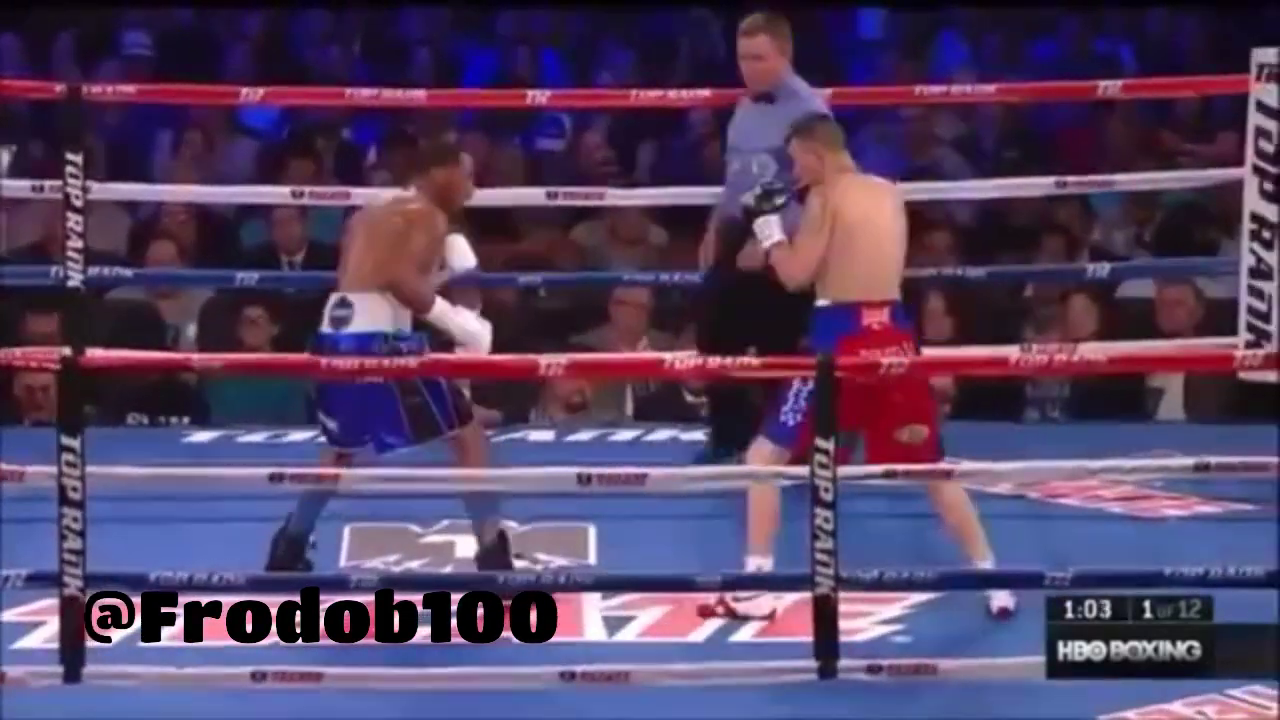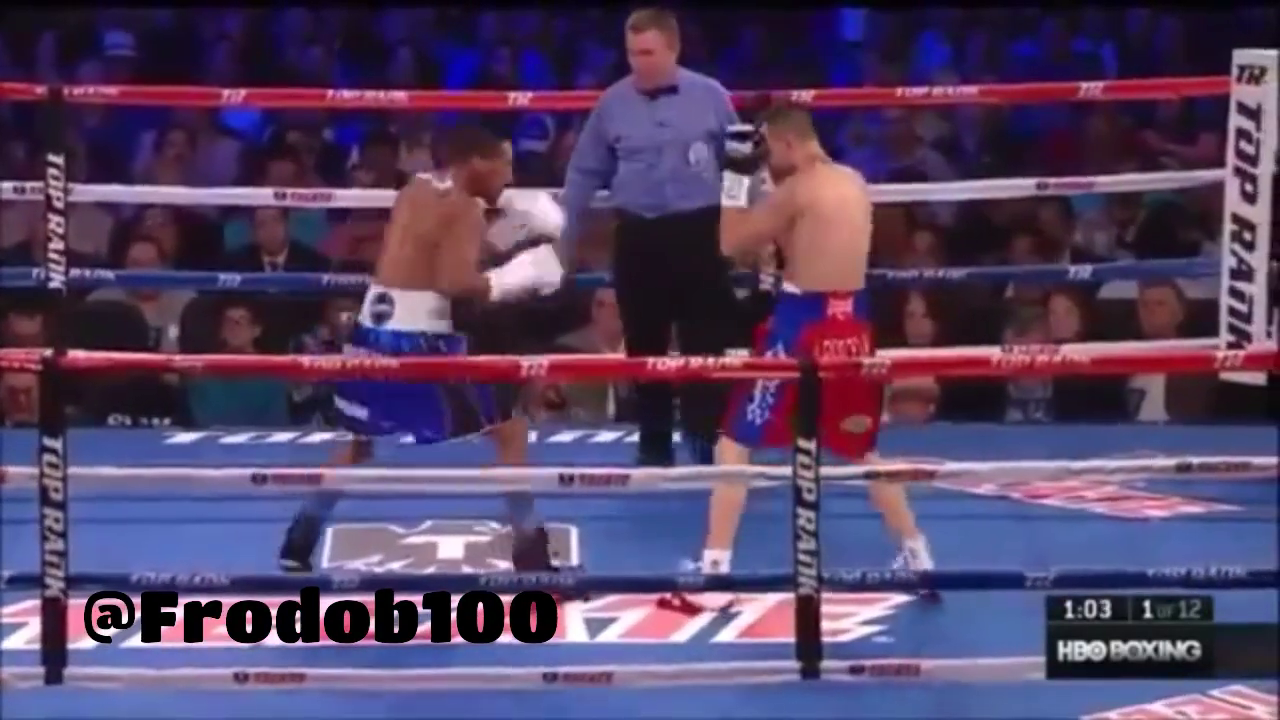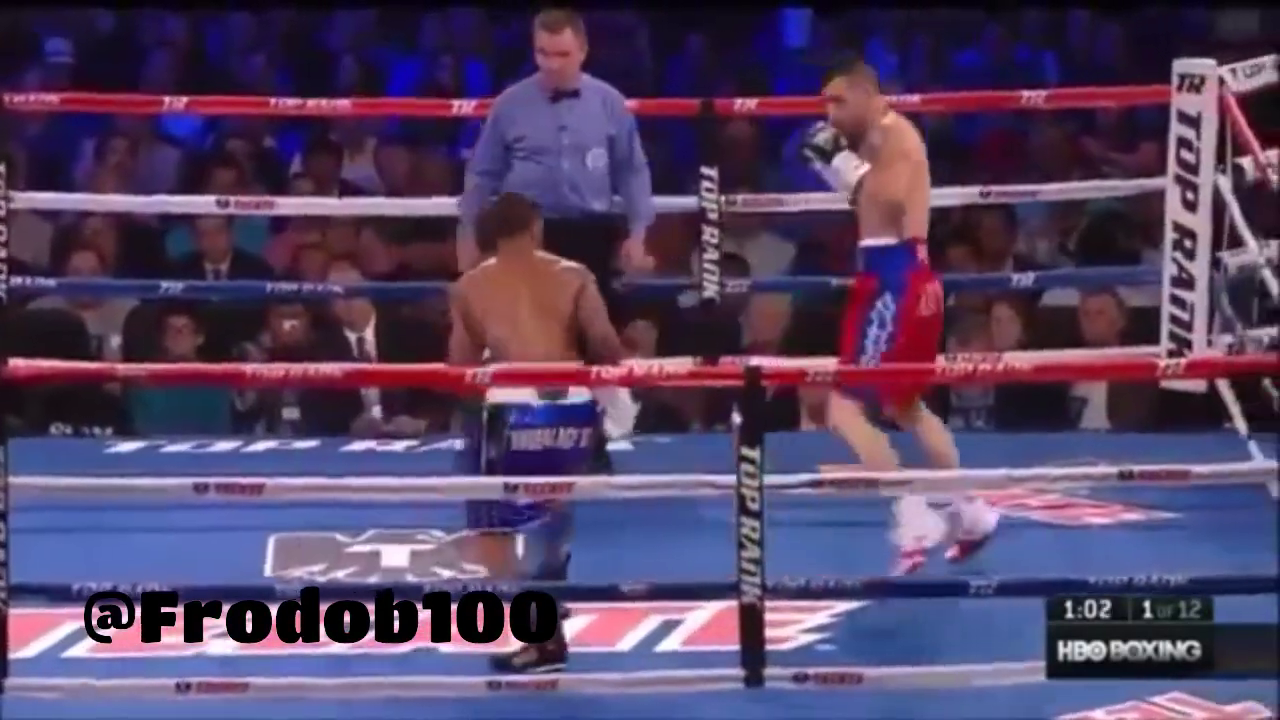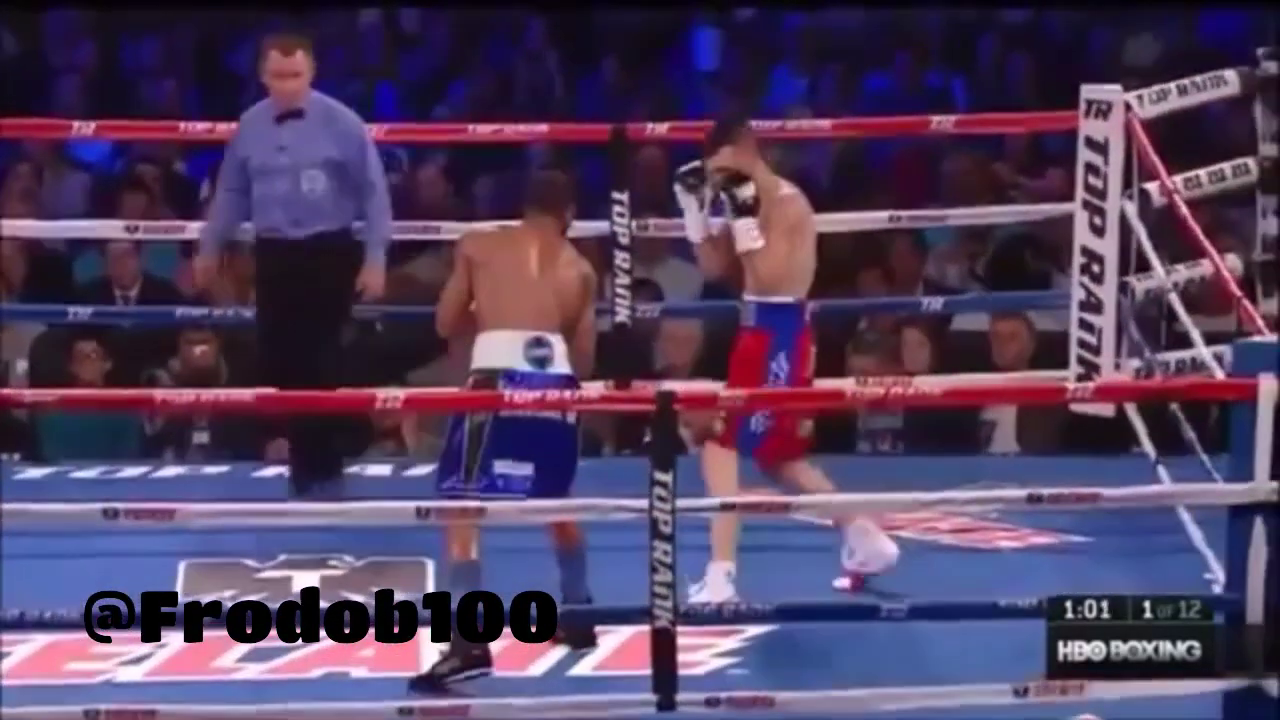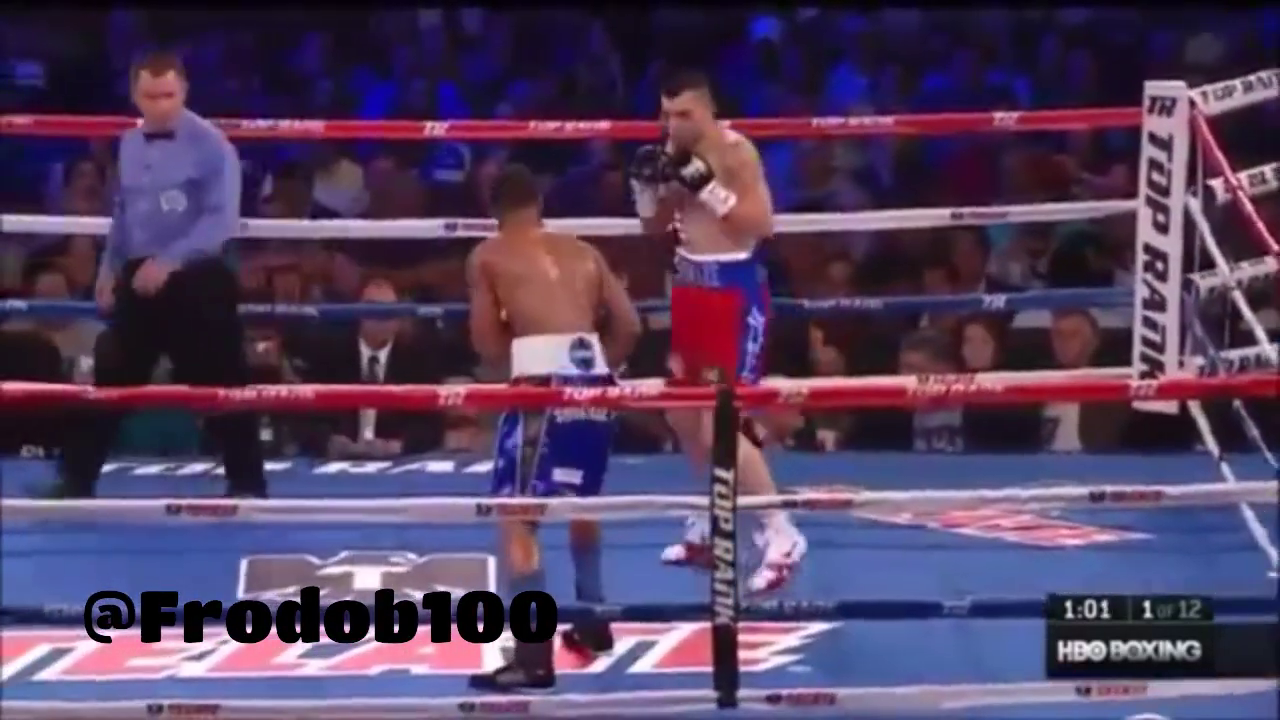
dt=0.7s
person 1, frame 1
left shoulder: (826, 196)
right shoulder: (890, 194)
left elbow: (797, 274)
left wrist: (765, 222)
left hip: (840, 339)
right hip: (893, 337)
left knee: (765, 456)
right knee: (927, 465)
left ankle: (755, 587)
right ankle: (993, 582)
person 1, frame 2
left shoulder: (796, 188)
right shoulder: (854, 183)
left elbow: (733, 245)
left wrist: (735, 175)
left hip: (802, 328)
right hip: (851, 326)
left knee: (733, 448)
right knee: (860, 452)
left ankle: (713, 572)
right ankle: (917, 559)
person 1, frame 3
left shoulder: (893, 133)
right shoulder: (874, 138)
left elbow: (893, 195)
right elbow: (863, 207)
left wrist: (841, 159)
right wrist: (831, 159)
left hip: (896, 281)
right hip: (893, 276)
left knee: (845, 409)
right knee: (903, 405)
left ankle: (913, 517)
right ankle: (972, 510)
person 1, frame 4
left shoulder: (785, 203)
right shoulder: (752, 201)
left elbow: (770, 279)
right elbow: (715, 266)
left wrist: (744, 216)
right wrist: (693, 204)
left hip: (777, 336)
right hip: (762, 332)
left knee: (720, 453)
right knee: (783, 460)
left ankle: (719, 581)
right ankle: (869, 542)
person 1, frame 5
left shoulder: (737, 152)
right shoulder: (673, 152)
left elbow: (760, 224)
right elbow: (652, 221)
left wrist: (705, 184)
right wrist: (648, 182)
left hip: (733, 291)
right hip: (691, 284)
right knee: (683, 414)
left ankle: (780, 535)
right ankle: (709, 524)
person 2, frame 1
left shoulder: (372, 212)
right shoulder: (429, 215)
right elbow: (401, 278)
left wrist: (441, 264)
right wrist: (455, 318)
left hip: (334, 337)
right hip: (380, 340)
left knee: (344, 449)
right knee: (468, 438)
left ankle: (288, 547)
right ankle: (493, 558)
person 2, frame 2
left shoulder: (418, 189)
right shoulder: (466, 207)
right elbow: (450, 281)
right wrist: (521, 275)
left hip: (372, 329)
right hip: (421, 337)
left knee: (362, 440)
right knee: (509, 431)
left ankle: (301, 538)
right ankle: (529, 551)
person 2, frame 3
left shoulder: (469, 288)
right shoulder: (573, 276)
left elbow: (462, 368)
right elbow: (604, 340)
left hip: (512, 413)
right hip: (573, 408)
left knee: (492, 532)
right knee: (563, 496)
left ankle: (541, 636)
right ankle: (549, 578)
person 2, frame 4
left shoulder: (477, 245)
right shoulder: (580, 268)
left elbow: (447, 323)
right elbow: (584, 357)
left hip: (497, 378)
right hip: (556, 381)
left knee: (462, 507)
right knee: (558, 501)
left ankle: (470, 642)
right ankle: (577, 619)
person 2, frame 5
left shoulder: (487, 257)
right shoulder: (584, 251)
left elbow: (487, 344)
right elbow: (628, 330)
left hip: (541, 383)
right hip: (594, 380)
left knee: (516, 518)
right knee: (580, 499)
left ankle: (534, 658)
right ankle: (592, 621)
person 3, frame 1
left shoulder: (806, 109)
right shoulder: (745, 108)
right wrist: (715, 227)
right hip: (736, 239)
left knee: (778, 350)
right knee: (715, 338)
right ankle: (728, 433)
person 3, frame 2
left shoulder: (710, 96)
right shoulder: (612, 104)
right elbow: (585, 173)
right wrist: (563, 232)
left hip: (698, 232)
right hip: (639, 236)
left knee: (704, 343)
right knee: (644, 345)
left ankle: (708, 440)
right ankle: (655, 444)
person 3, frame 3
left shoulder: (610, 105)
right shoulder: (511, 105)
left elbow: (635, 173)
right elbow: (483, 174)
left wrist: (636, 232)
right wrist: (468, 235)
left hip: (591, 233)
person 3, frame 4
left shoulder: (341, 123)
right shoulder: (250, 125)
left elbow: (373, 193)
right elbow: (231, 193)
left wrist: (375, 258)
right wrist: (210, 247)
left hip: (329, 254)
right hip: (274, 255)
left knee: (314, 361)
right knee: (280, 364)
left ankle: (318, 467)
right ankle: (312, 467)
person 3, frame 5
left shoulder: (210, 146)
right shoulder: (130, 145)
left elbow: (219, 219)
left wrist: (169, 262)
right wrist: (109, 271)
left hip: (195, 279)
right hip: (135, 279)
left knee: (218, 383)
right knee: (111, 380)
left ankle: (247, 483)
right ankle: (76, 483)
